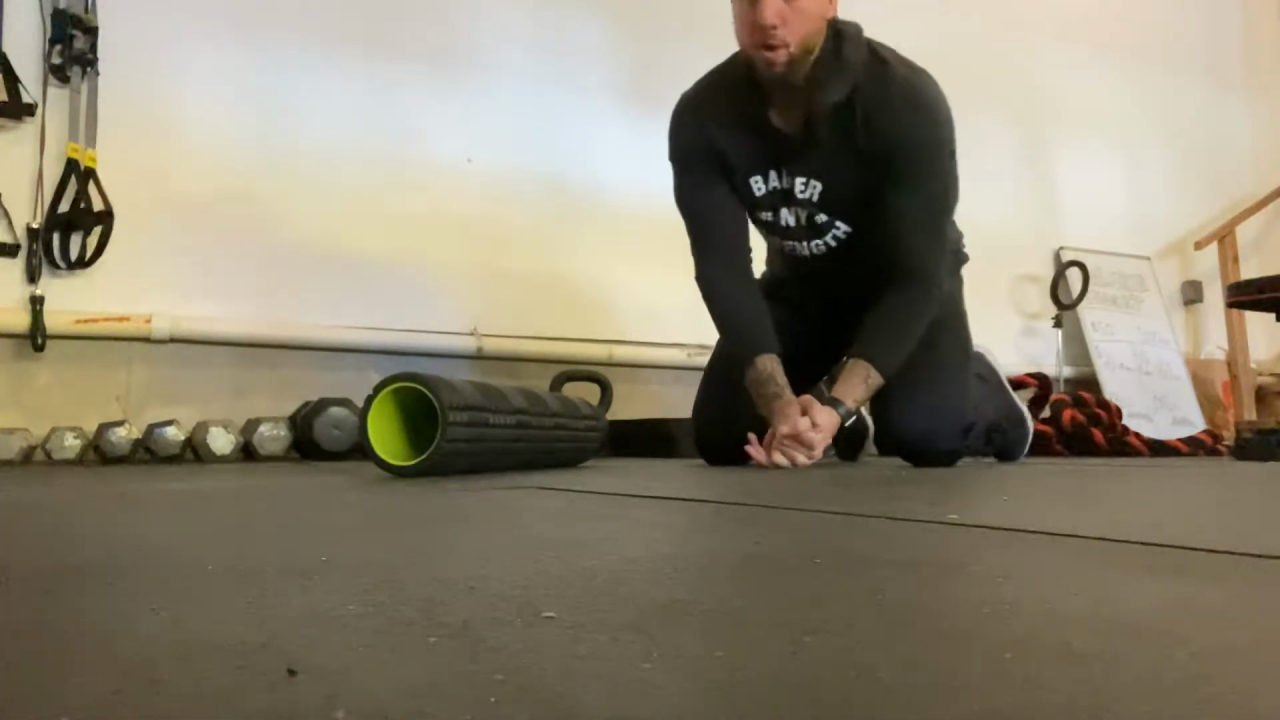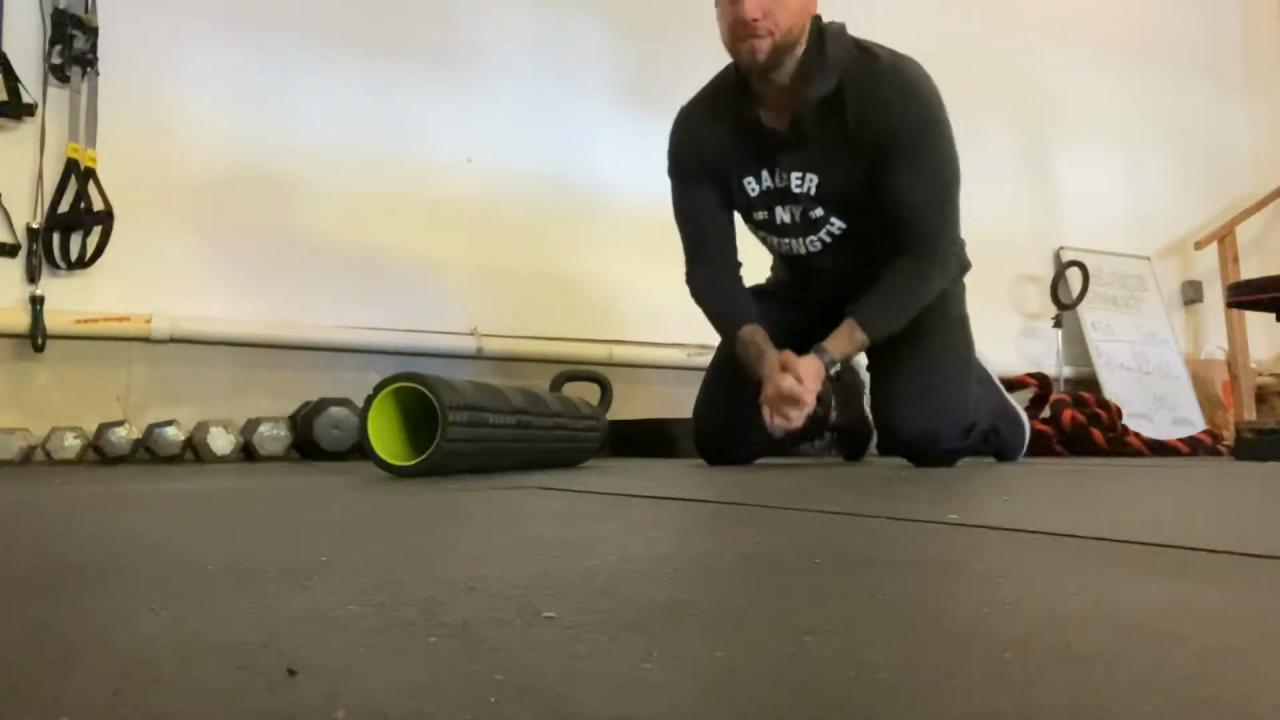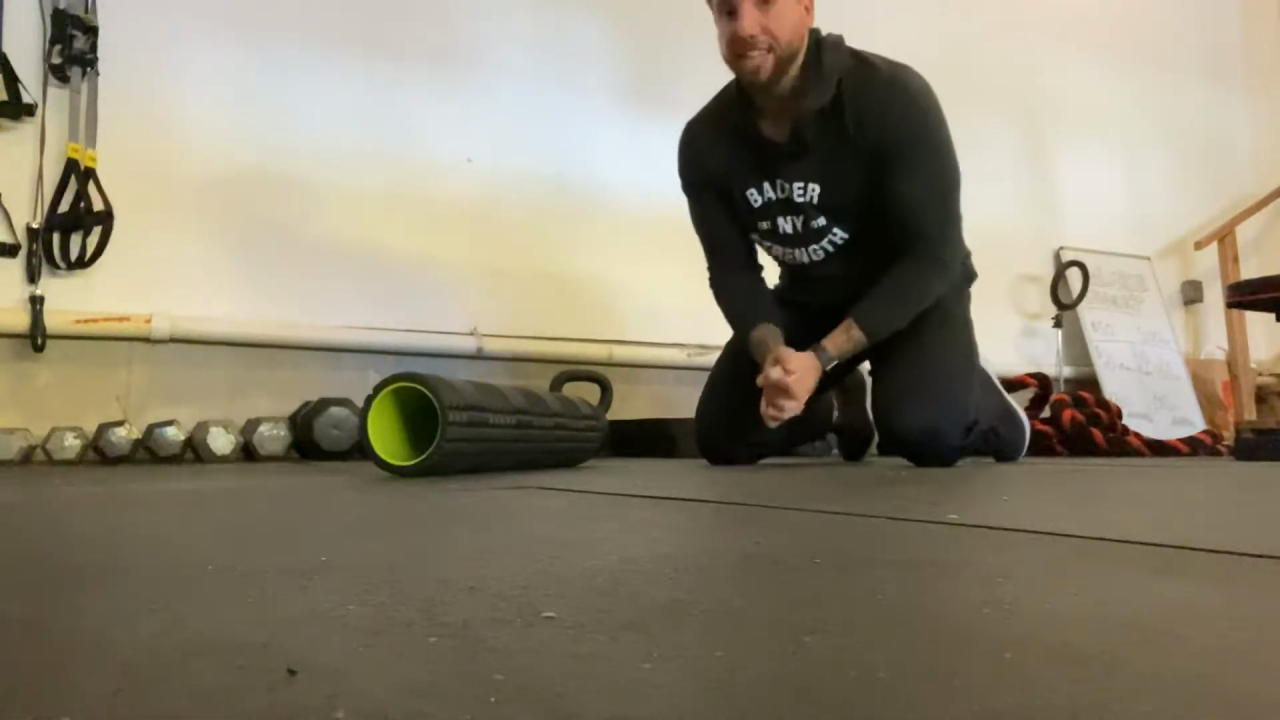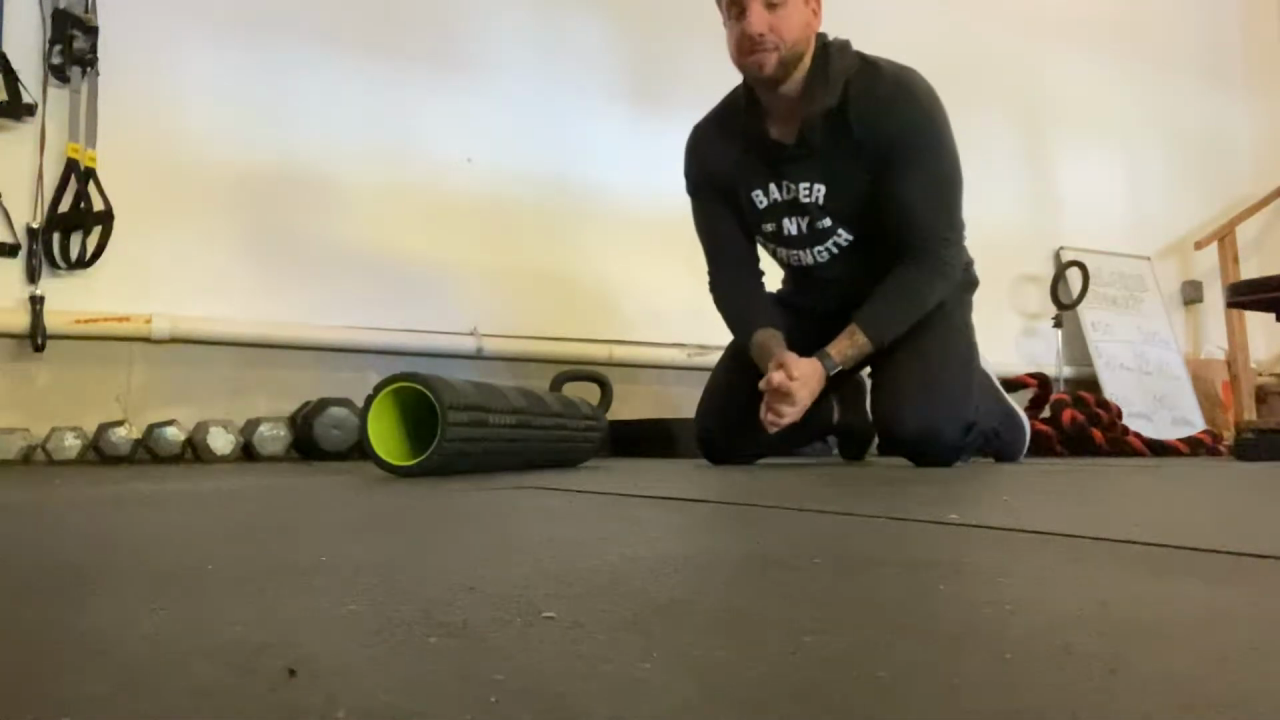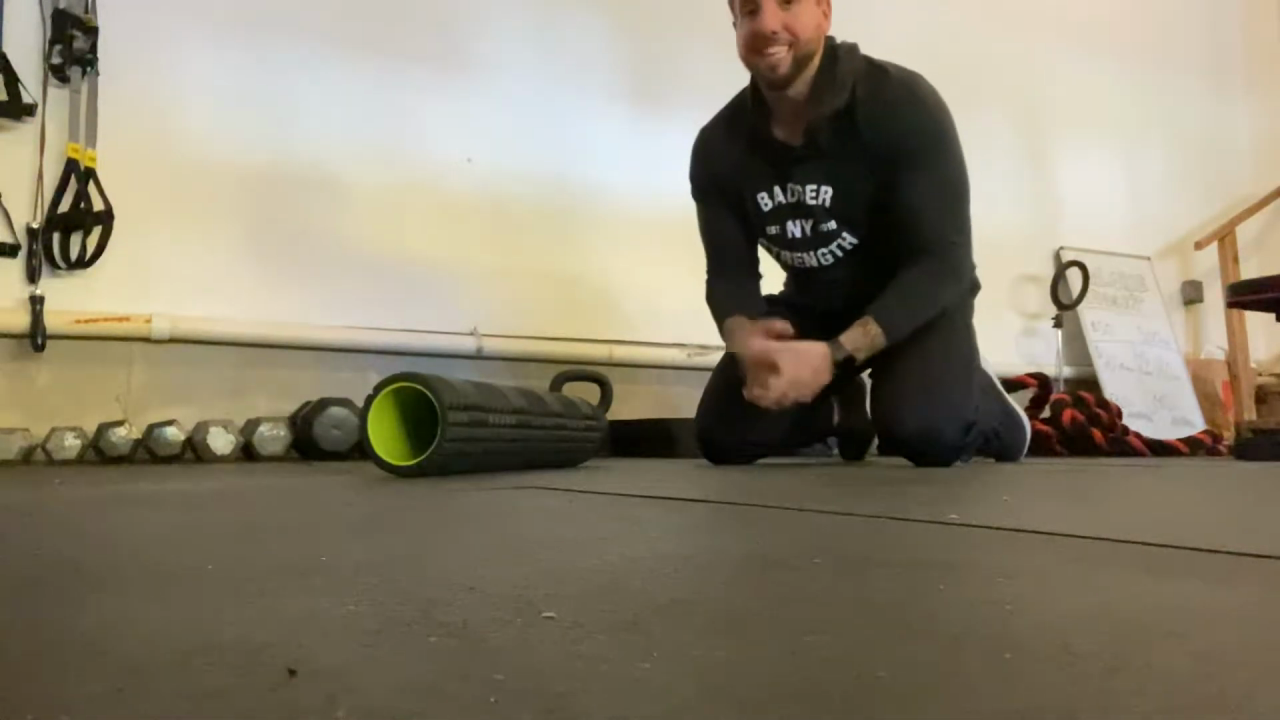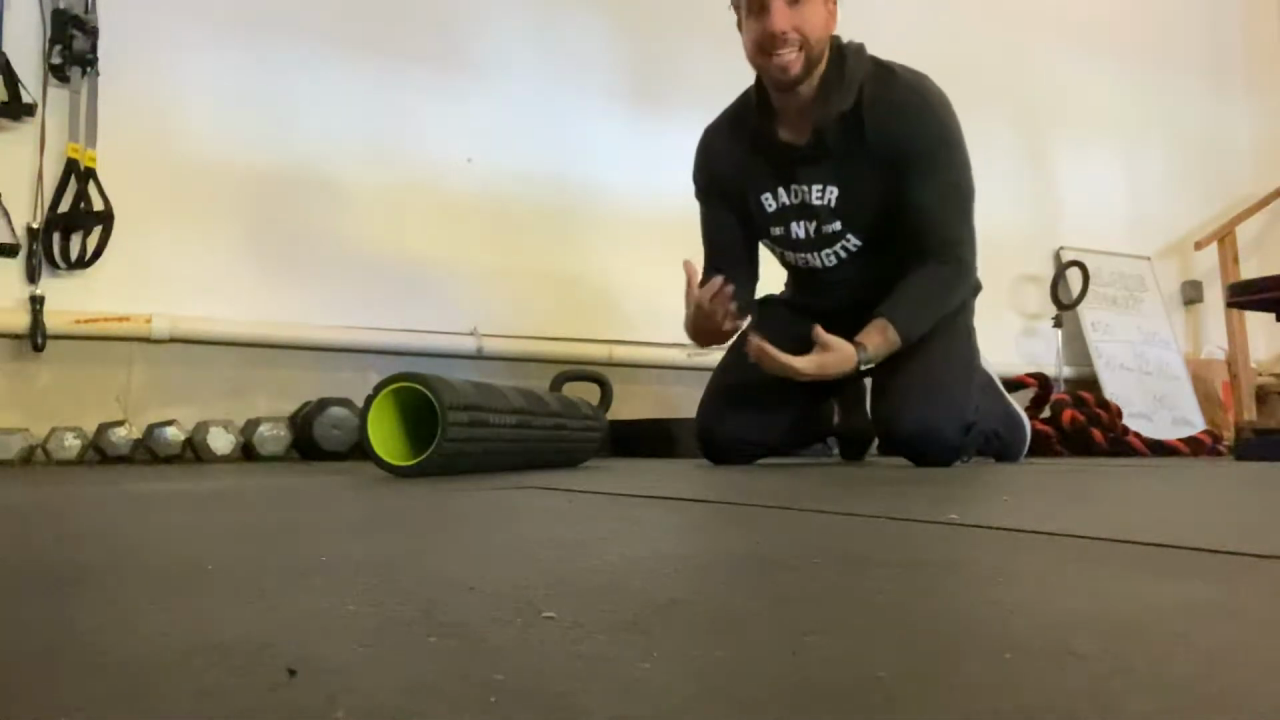
dt=0.2s
person 1, frame 1
left shoulder: (903, 99)
right shoulder: (700, 117)
left elbow: (916, 279)
right elbow: (721, 268)
left wrist: (835, 407)
right wrist: (779, 402)
left hip: (907, 288)
right hip: (797, 284)
left knee: (924, 434)
right knee: (719, 436)
left ankle: (980, 396)
right ankle: (832, 400)
person 1, frame 2
left shoulder: (893, 89)
right shoulder: (699, 127)
left elbow: (928, 255)
right elbow: (709, 269)
left wrist: (823, 360)
right wrist: (767, 365)
left hip: (910, 286)
right hip: (801, 290)
left knee: (924, 433)
right knee: (720, 436)
left ankle: (978, 402)
right ankle: (837, 402)
person 1, frame 3
left shoulder: (892, 97)
right shoulder: (705, 142)
left elbow: (933, 257)
right elbow: (733, 272)
left wrist: (820, 359)
right wrist: (773, 357)
left hip: (917, 291)
right hip: (808, 297)
left knee: (926, 432)
right knee: (722, 436)
left ankle: (981, 406)
right ankle: (840, 405)
person 1, frame 4
left shoulder: (897, 100)
right shoulder: (712, 144)
left elbow: (933, 261)
right elbow: (733, 276)
left wrist: (825, 365)
right wrist: (775, 361)
left hip: (919, 296)
right hip: (811, 302)
left knee: (924, 430)
right knee: (722, 435)
left ankle: (982, 408)
right ankle: (841, 407)
person 1, frame 5
left shoulder: (903, 104)
right shoulder: (719, 146)
left elbow: (944, 263)
right elbow: (729, 275)
left wrist: (836, 354)
right wrist: (741, 337)
left hip: (919, 302)
right hip: (814, 304)
left knee: (925, 431)
right knee: (723, 434)
left ankle: (984, 407)
right ankle: (842, 407)
person 1, frame 6
left shoulder: (909, 105)
right shoulder: (723, 145)
left elbow: (949, 264)
right elbow: (730, 272)
left wrist: (860, 354)
right wrist: (706, 322)
left hip: (920, 303)
right hip: (813, 305)
left knee: (925, 431)
right knee: (722, 434)
left ankle: (984, 409)
right ankle: (842, 410)
